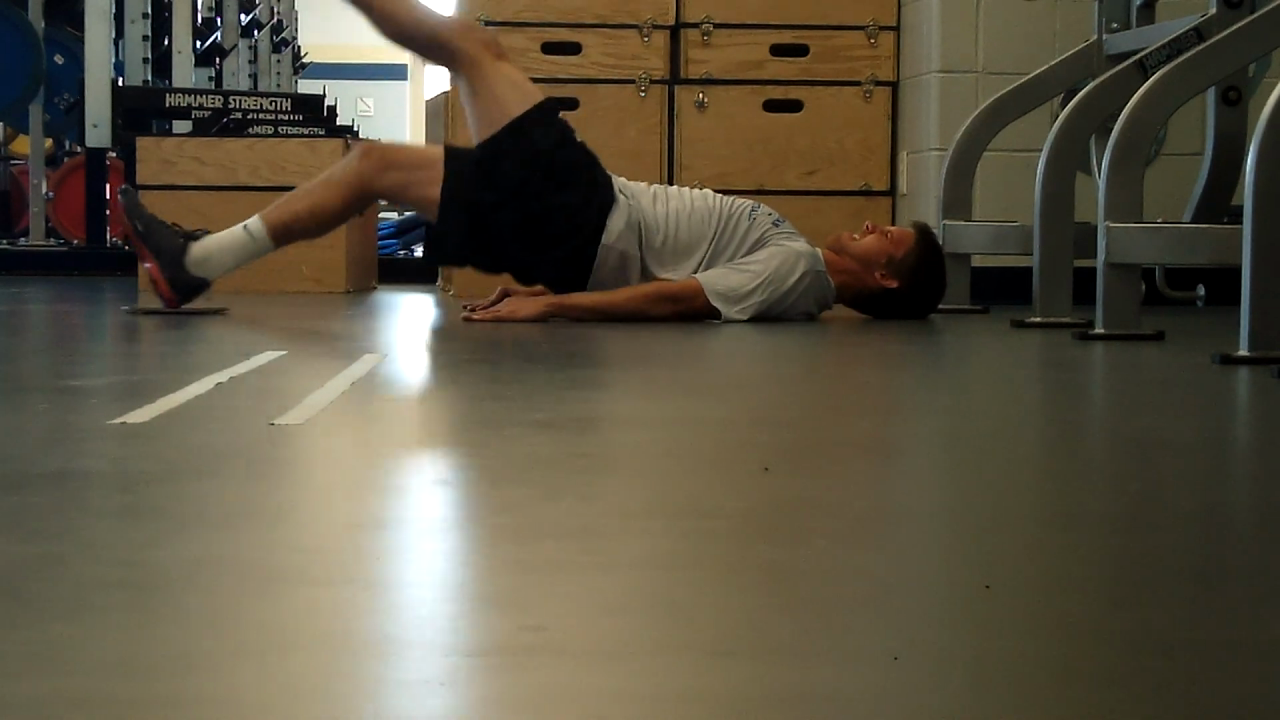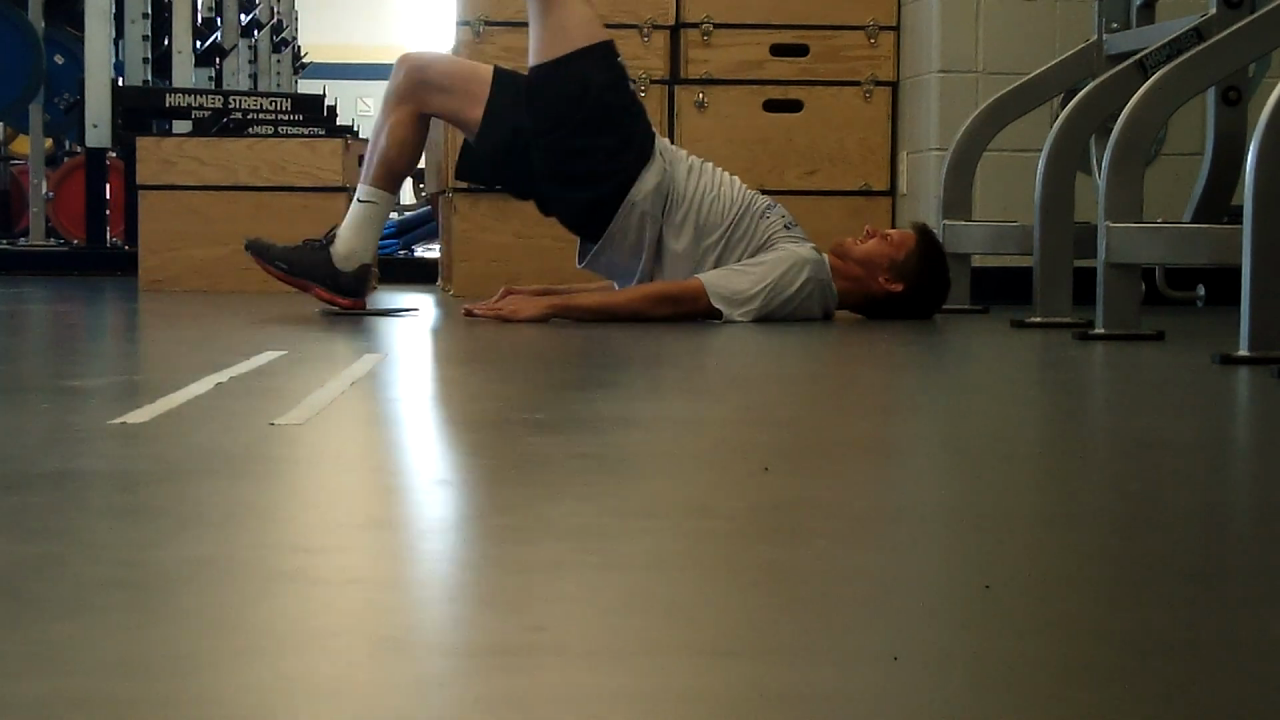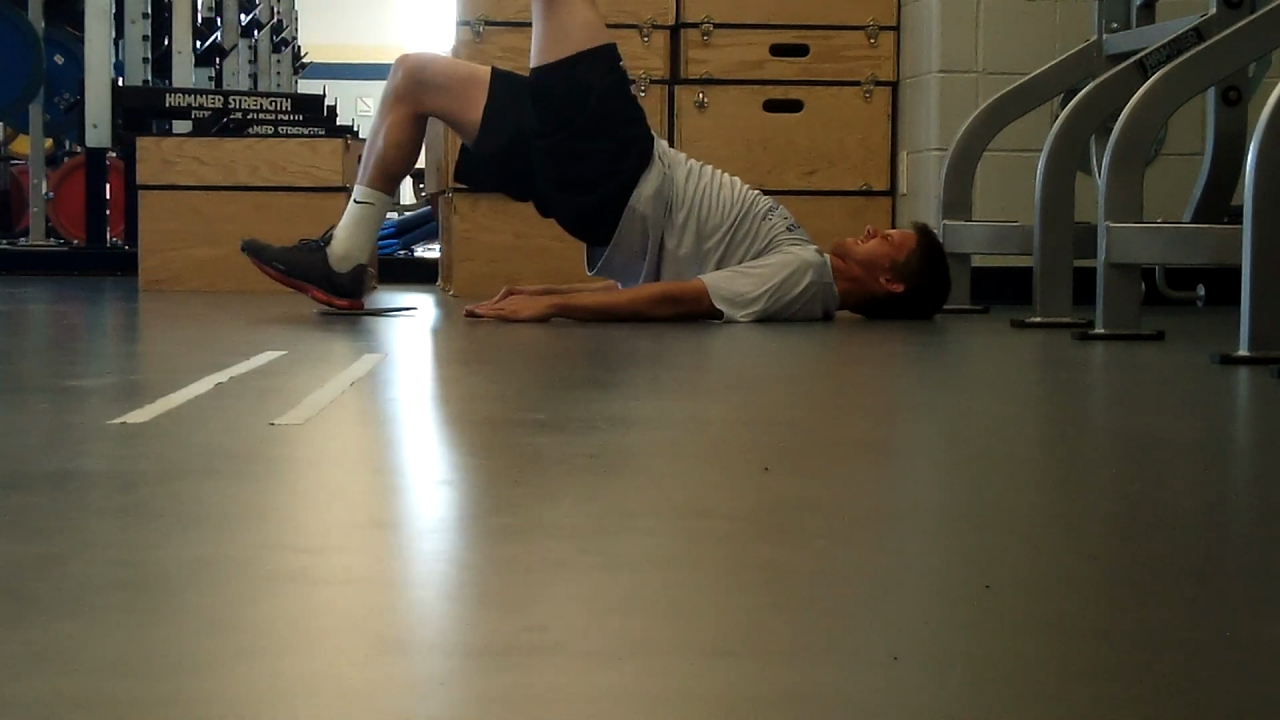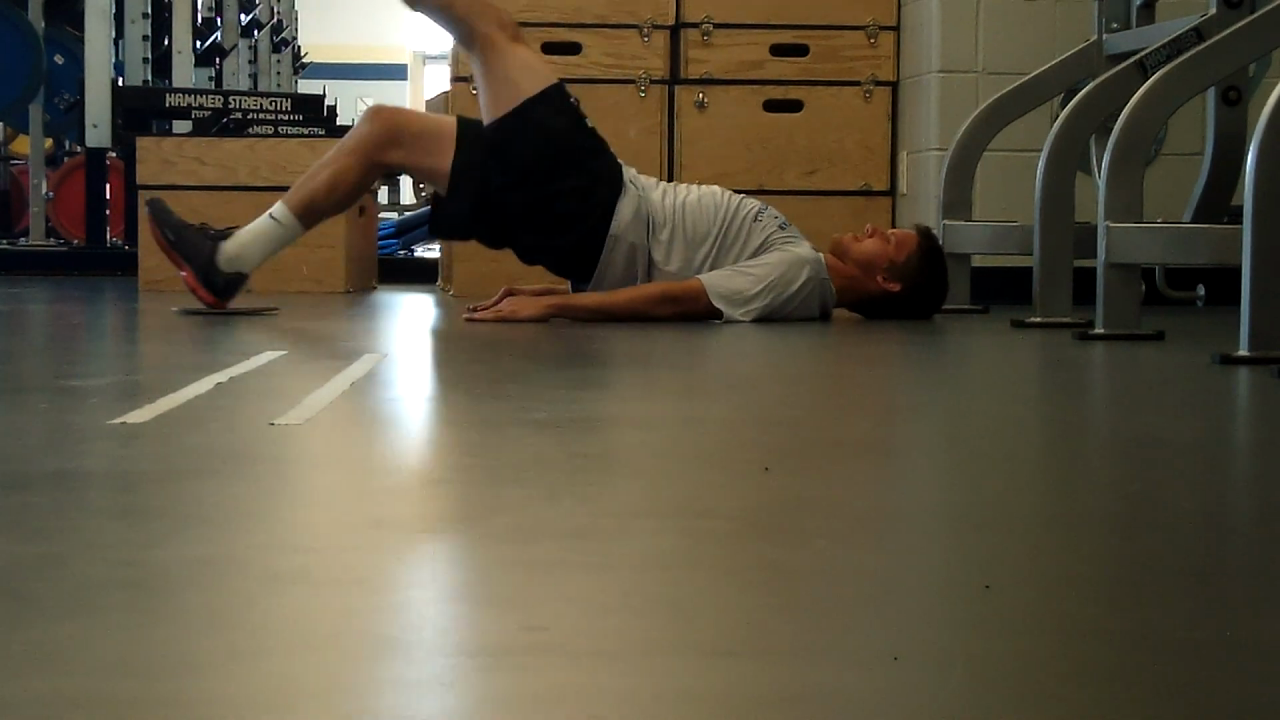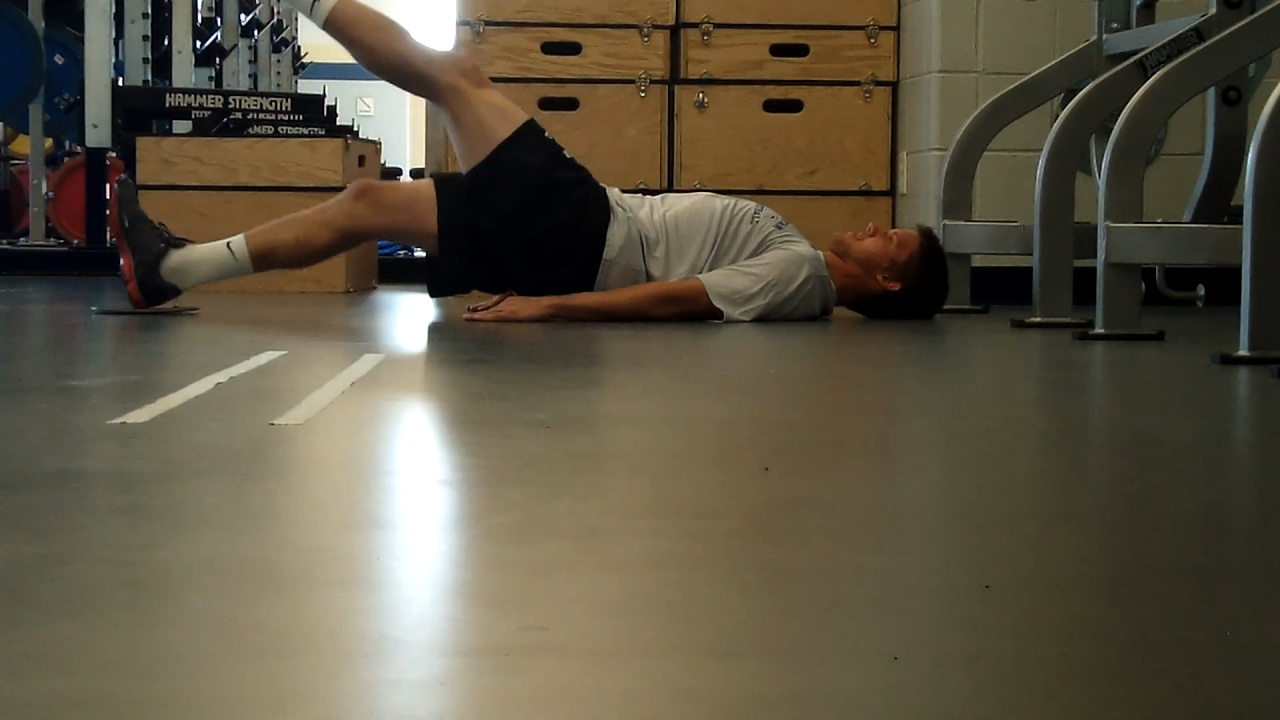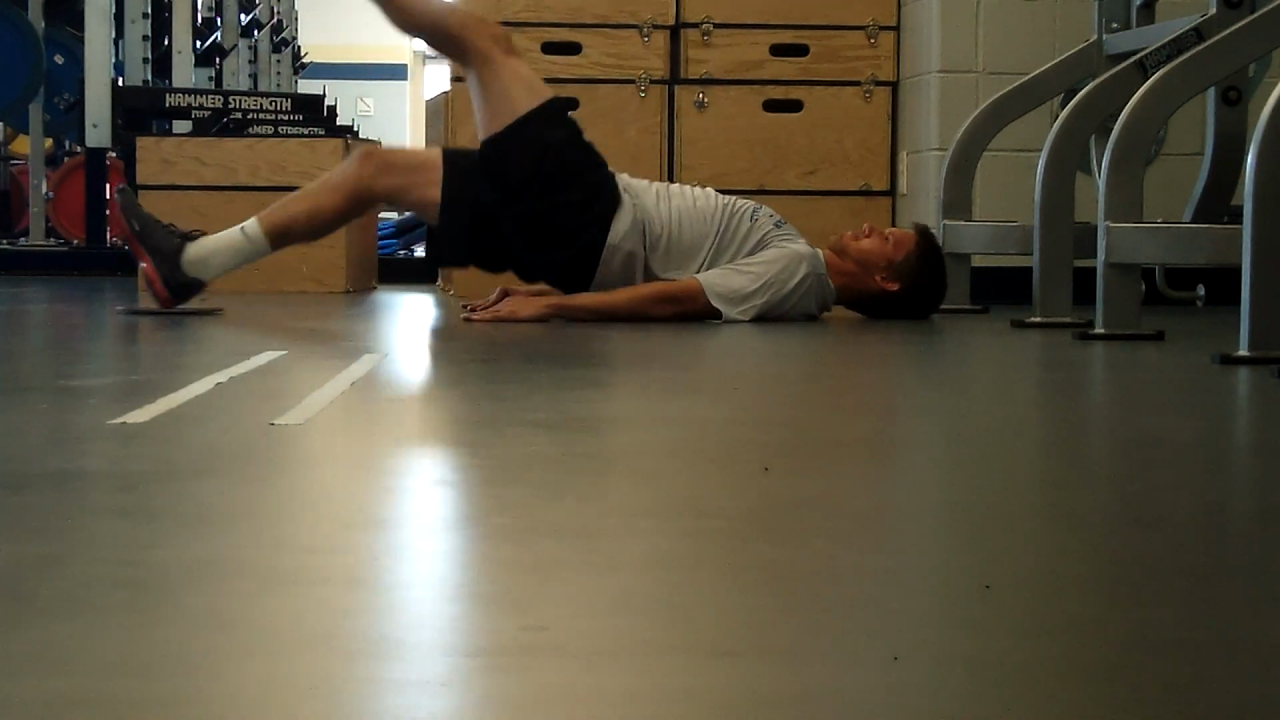
dt=0.4s
person 1, frame 1
left shoulder: (797, 272)
right shoulder: (792, 265)
left elbow: (677, 299)
left wrist: (550, 305)
right wrist: (544, 284)
left hip: (586, 228)
right hip: (588, 234)
right knee: (374, 166)
right ankle: (200, 262)
person 1, frame 2
left shoulder: (800, 275)
right shoulder: (797, 268)
left elbow: (678, 301)
left wrist: (553, 305)
right hip: (614, 178)
right knee: (414, 78)
right ankle: (349, 258)
person 1, frame 3
left shoulder: (803, 277)
right shoulder: (802, 267)
left elbow: (681, 301)
left wrist: (554, 306)
right hip: (622, 188)
right knee: (414, 78)
right ankle: (344, 258)
person 1, frame 4
left shoulder: (799, 275)
right shoulder: (794, 266)
left elbow: (678, 300)
left wrist: (550, 306)
right wrist: (554, 288)
left hip: (593, 212)
right hip: (602, 217)
right knee: (383, 127)
right ankle: (229, 260)
person 1, frame 5
left shoulder: (798, 273)
right shoulder: (793, 262)
left elbow: (677, 299)
left wrist: (549, 306)
left hip: (582, 241)
right hip: (590, 231)
left knee: (457, 77)
right knee: (366, 203)
right ankle: (169, 269)
person 1, frame 6
left shoulder: (798, 274)
right shoulder: (794, 264)
left elbow: (676, 300)
left wrist: (548, 305)
right wrist: (551, 286)
left hip: (590, 226)
right hip: (592, 227)
right knee: (373, 169)
right ankle: (197, 262)
